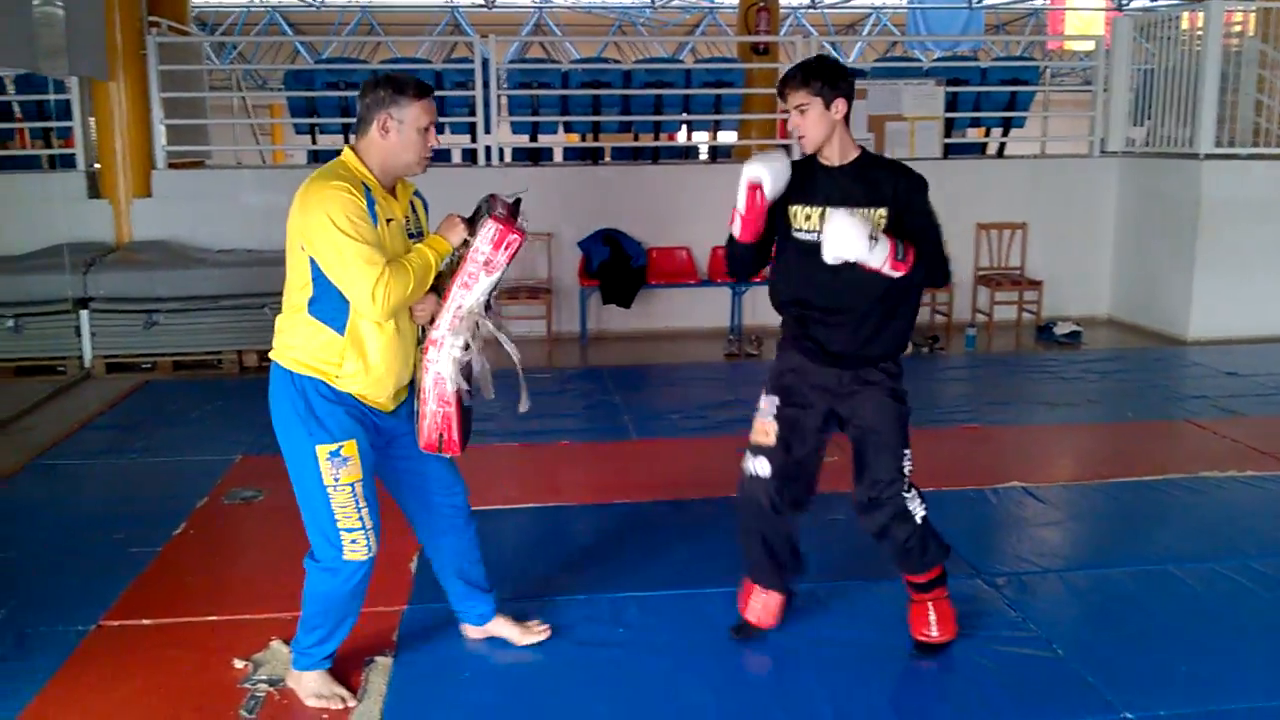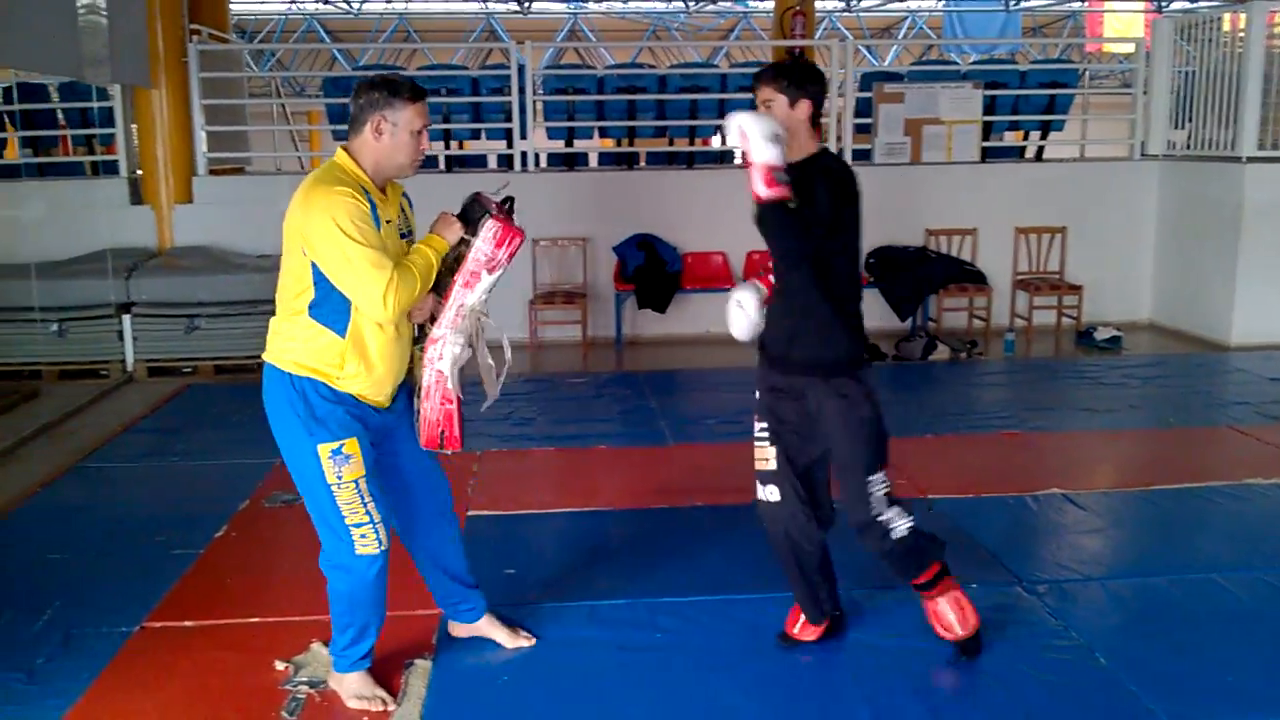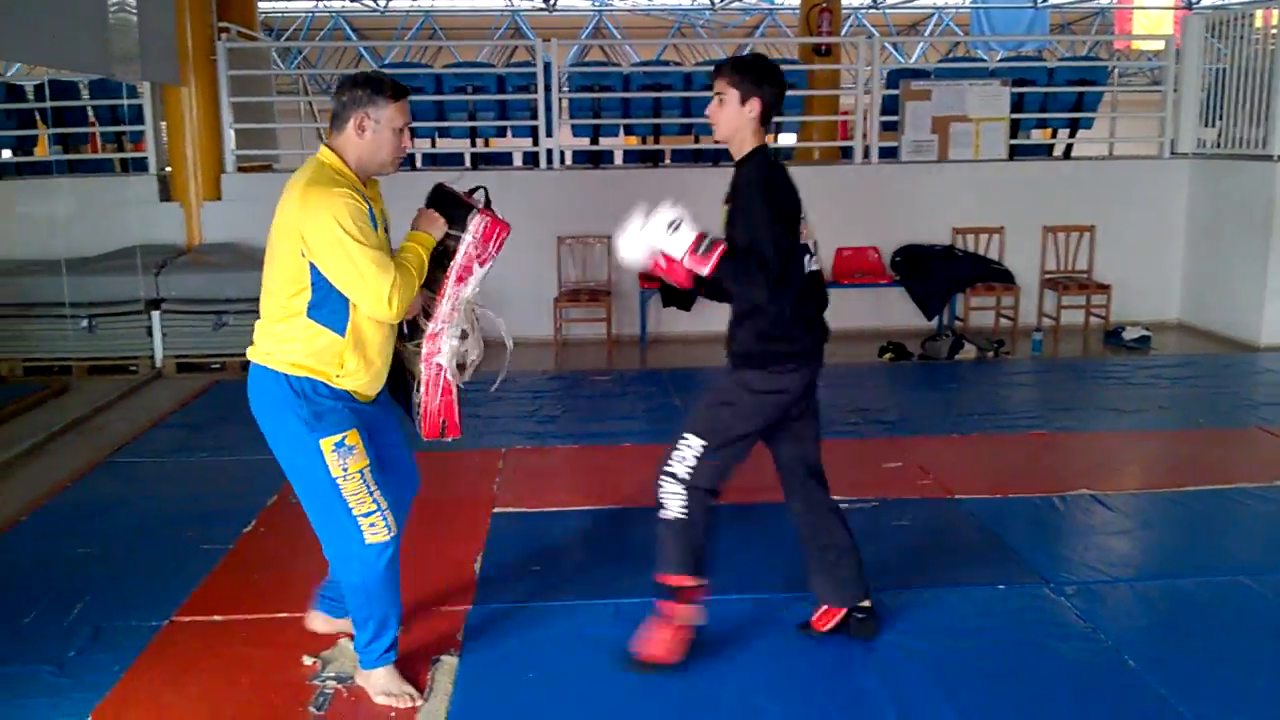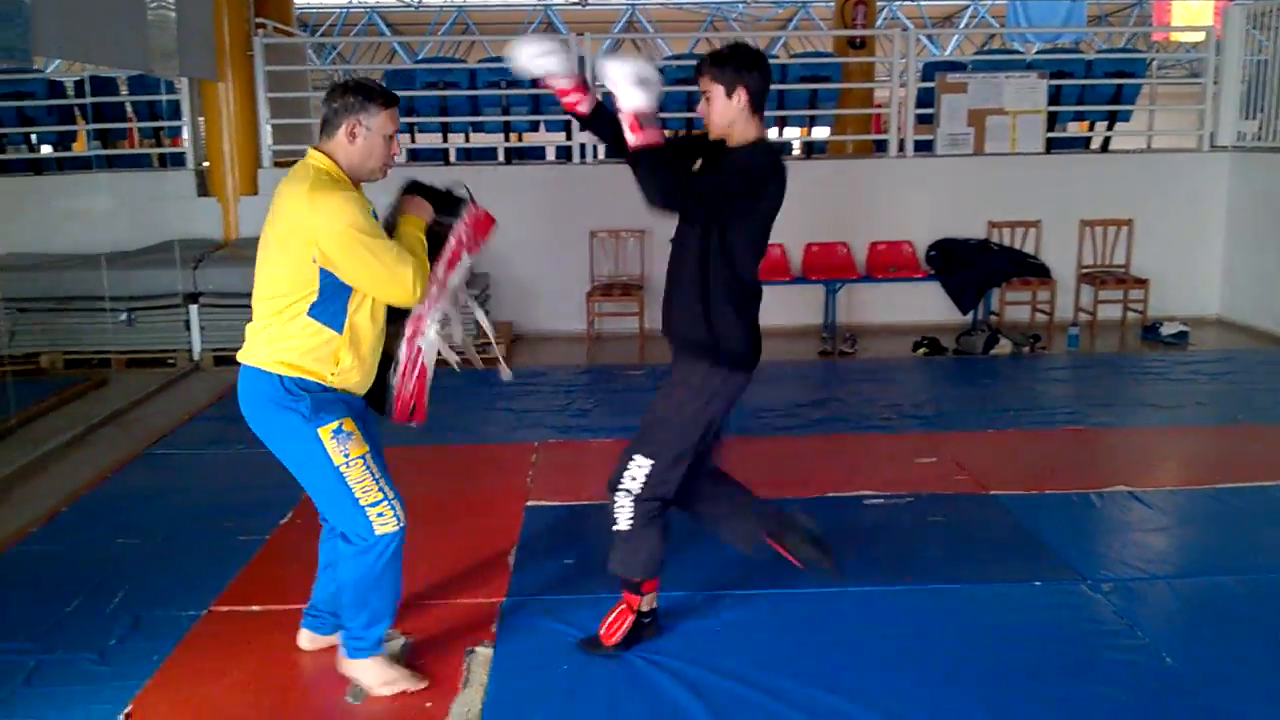
dt=0.2s
person 1, frame 1
left shoulder: (405, 197)
right shoulder: (330, 196)
right elbow: (381, 292)
left wrist: (428, 301)
right wrist: (439, 244)
left hip: (386, 392)
right hip: (318, 394)
left knee: (440, 501)
right knee: (349, 543)
left ankle: (476, 614)
right ankle: (308, 666)
person 1, frame 2
left shoulder: (388, 194)
right shoulder: (330, 199)
right elbow: (386, 297)
left wrist: (425, 297)
right wrist: (437, 242)
left hip: (377, 391)
right hip: (314, 394)
left knee: (427, 499)
right knee: (361, 538)
left ankle: (467, 613)
right ankle: (348, 666)
person 1, frame 3
left shoulder: (350, 187)
right shoulder: (326, 200)
right elbow: (390, 297)
left wrist: (416, 246)
right wrist: (421, 237)
left hip: (340, 386)
right hip: (299, 391)
left knee: (398, 484)
right knee: (370, 528)
left ankle: (333, 607)
right ankle: (377, 661)
person 1, frame 4
left shoulder: (317, 186)
right shoulder: (331, 205)
right elbow: (408, 284)
left wrist: (404, 236)
right wrist: (411, 227)
left hip: (318, 384)
right hip: (290, 392)
left knee: (357, 501)
right knee: (374, 520)
left ankle: (324, 626)
right ankle: (360, 651)
person 2, frame 1
left shoulder: (896, 183)
right shoulder: (779, 180)
left elbow: (933, 269)
right elbow: (743, 264)
left wrist: (887, 257)
right wrist: (749, 213)
left hip: (867, 369)
right hip: (799, 360)
left knee: (886, 492)
right knee: (766, 482)
left ankle: (929, 591)
right ankle: (769, 589)
person 2, frame 2
left shoulder: (832, 179)
right shoulder: (786, 174)
left elbow: (801, 252)
left wrist: (769, 184)
right wrist: (763, 296)
left hip: (833, 372)
right hip: (781, 369)
left knee: (866, 502)
right knee: (781, 502)
left ankle: (936, 582)
right ankle: (817, 608)
person 2, frame 3
left shoulder: (764, 182)
right shoulder: (755, 174)
left elbow: (766, 284)
right elbow: (748, 272)
left wrist: (696, 253)
right wrist: (665, 260)
left hip: (774, 362)
right hip: (783, 357)
left knee: (684, 474)
right knee: (804, 484)
left ankle: (679, 609)
right ankle: (846, 602)
person 2, frame 4
left shoulder: (760, 168)
right shoulder: (709, 155)
left elbow: (668, 194)
right elbow: (629, 143)
left wrist: (638, 126)
right wrist: (573, 93)
left hip: (713, 358)
right hip: (696, 347)
left knee: (638, 482)
right knee: (695, 478)
left ankle: (639, 605)
right ankle: (790, 536)
